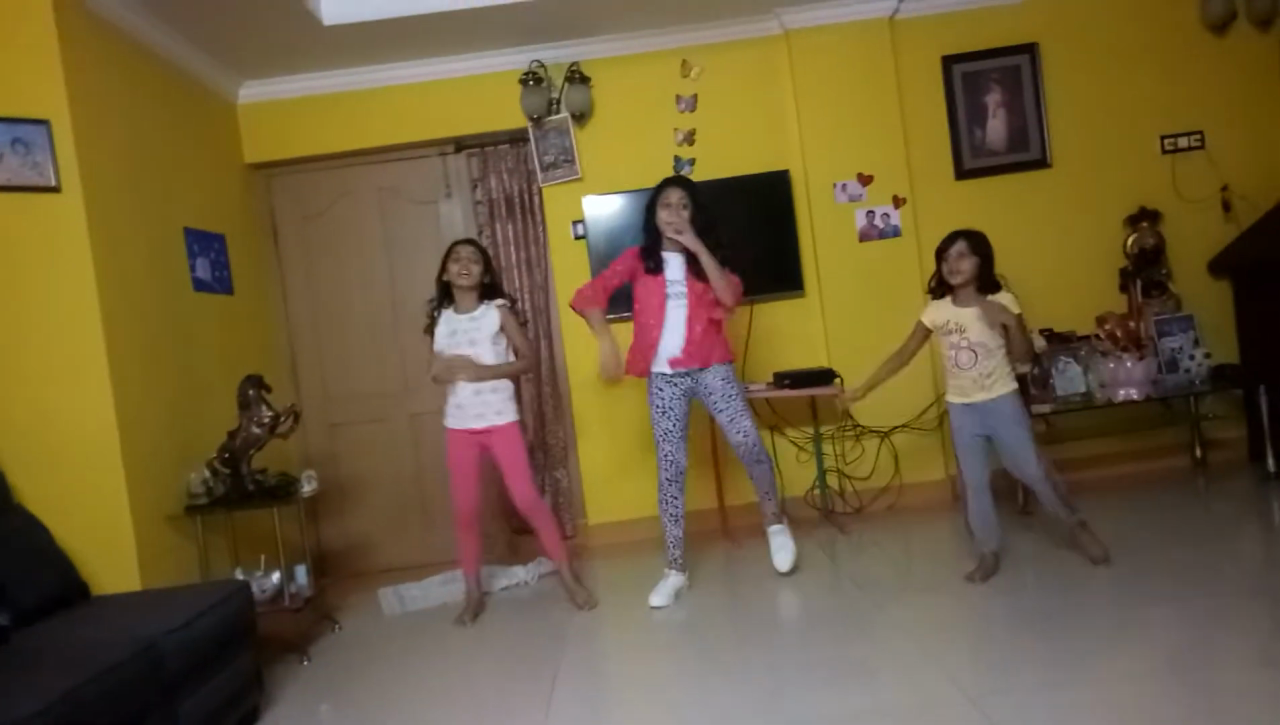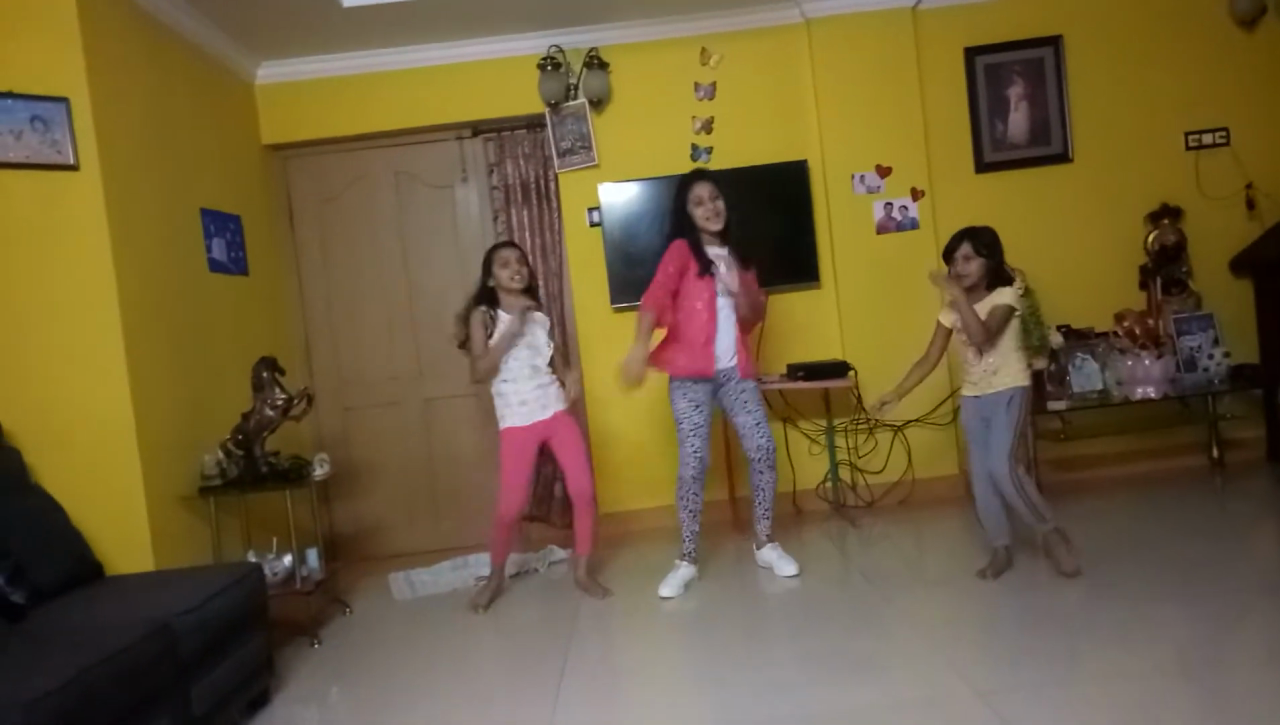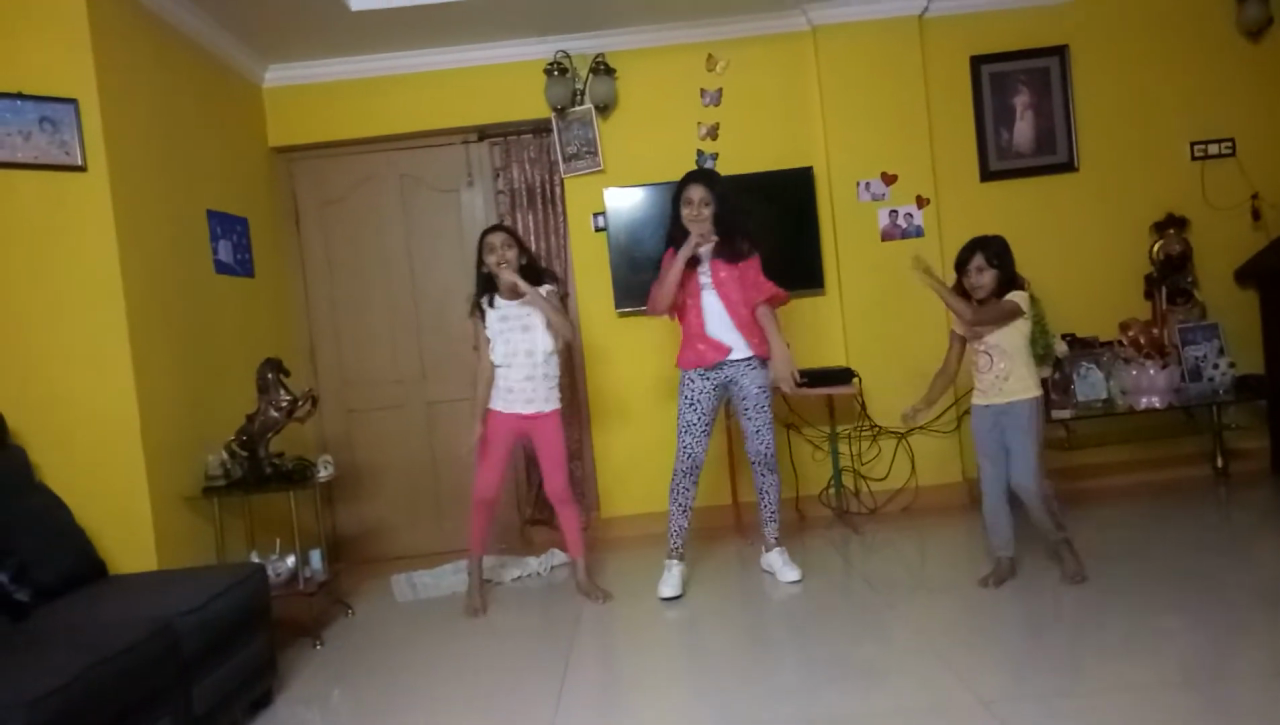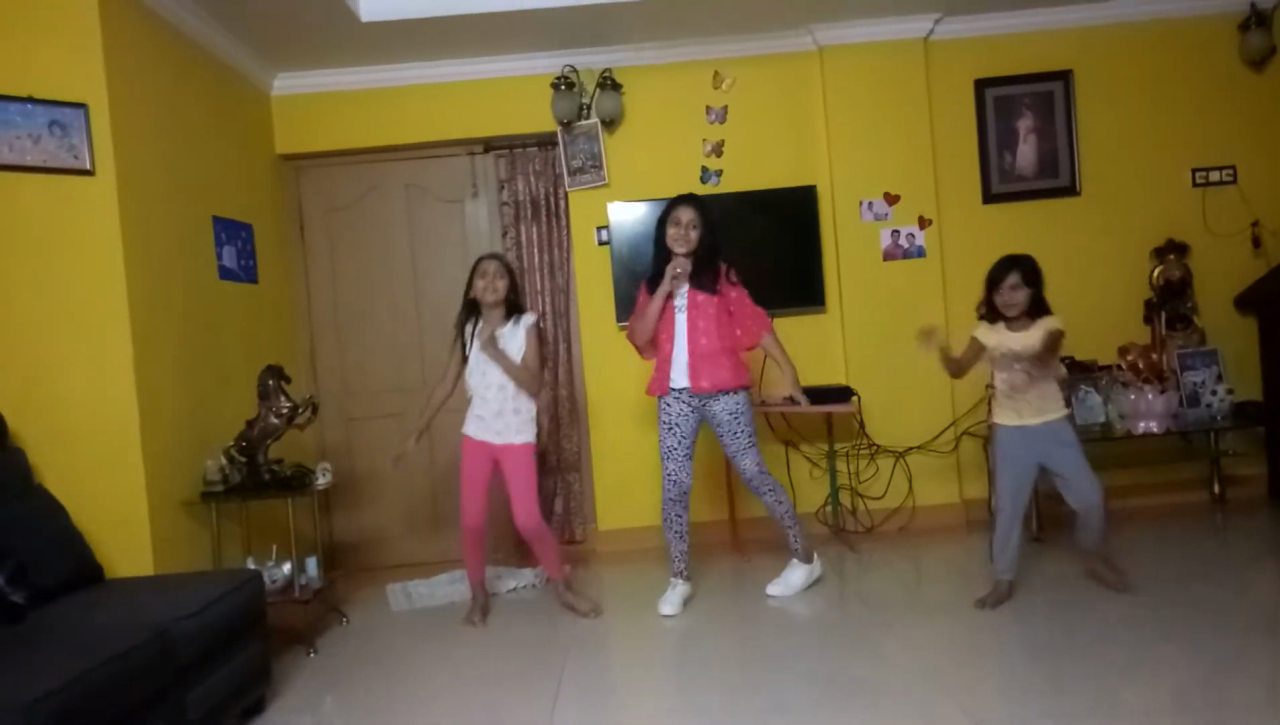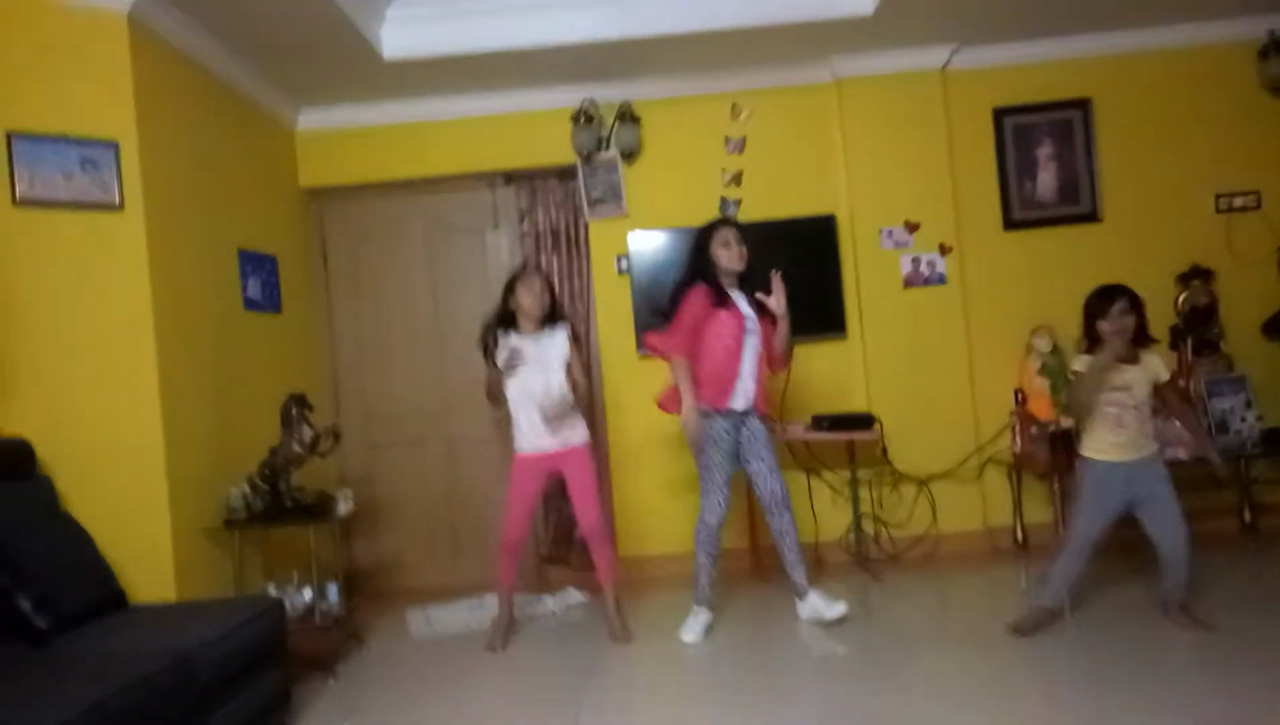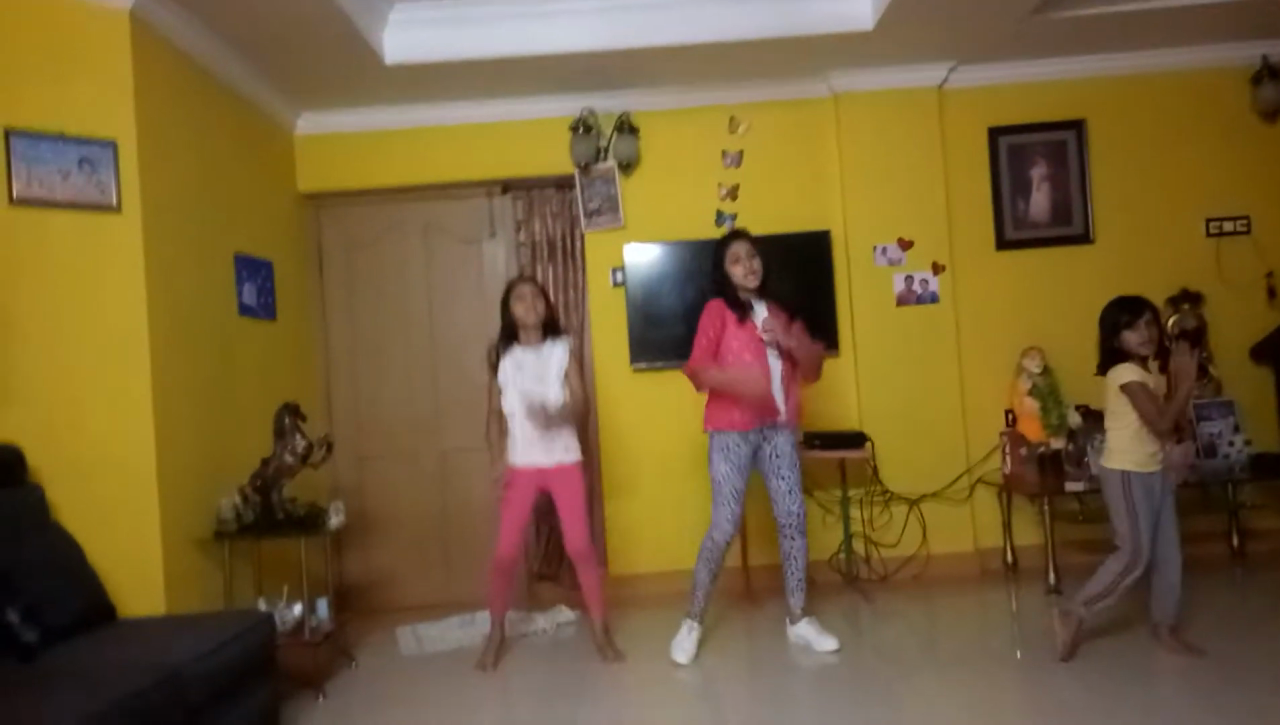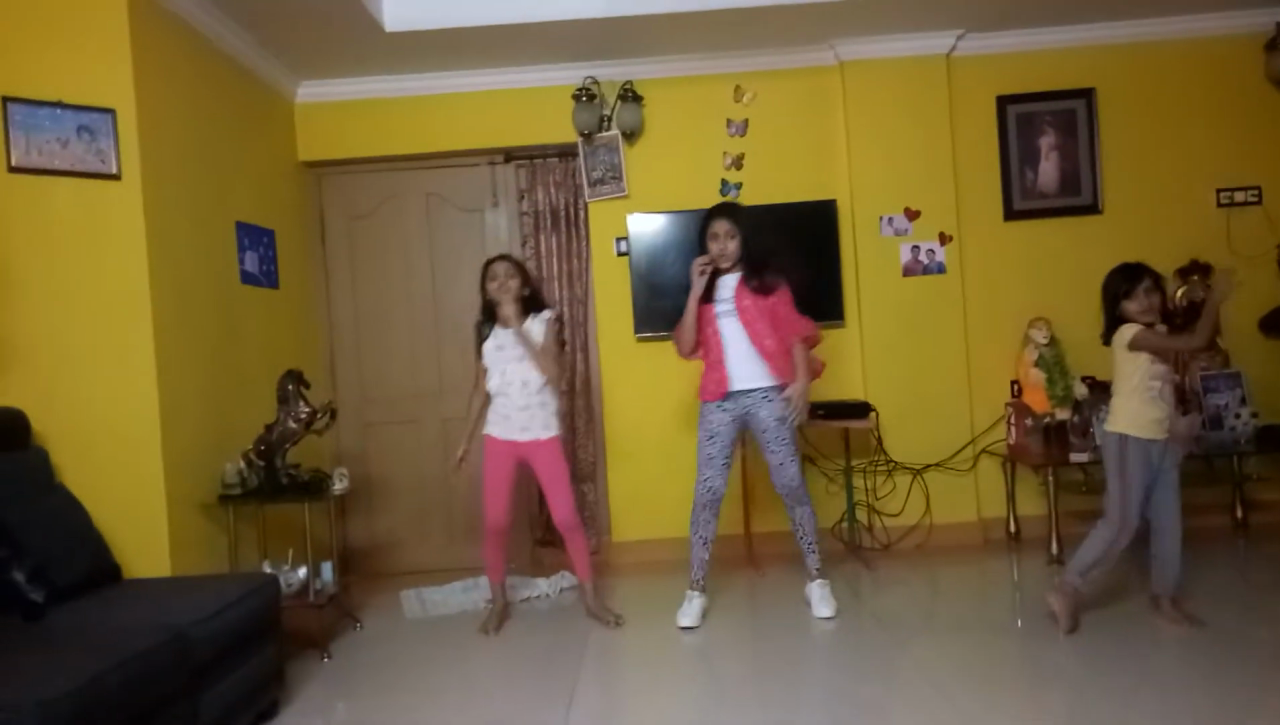
dt=0.3s
person 1, frame 1
left shoulder: (704, 254)
right shoulder: (638, 259)
left elbow: (731, 298)
right elbow: (589, 297)
left wrist: (699, 251)
right wrist: (607, 344)
left hip: (711, 366)
right hip: (663, 376)
left knee: (749, 444)
right knee: (671, 471)
left ankle: (775, 522)
right ankle: (675, 570)
person 1, frame 2
left shoulder: (735, 255)
right shoulder: (680, 252)
left elbow: (751, 316)
right elbow: (655, 299)
left wrist: (740, 283)
right wrist: (640, 348)
left hip: (737, 371)
right hip: (691, 374)
left knee: (762, 452)
right knee: (693, 466)
left ankle: (766, 544)
right ankle: (687, 561)
person 1, frame 3
left shoulder: (739, 248)
right shoulder: (675, 254)
left elbow: (761, 297)
right elbow: (659, 305)
left wrist: (779, 347)
right wrist: (685, 254)
left hip: (746, 362)
right hip: (700, 367)
left knee: (763, 453)
right knee: (688, 461)
left ankle: (772, 550)
right ankle: (675, 560)
person 1, frame 4
left shoulder: (720, 275)
right shoulder: (653, 283)
left elbow: (754, 322)
right elbow: (641, 341)
left wrist: (787, 367)
right wrist: (664, 289)
left hip: (723, 390)
right hip: (675, 396)
left knee: (753, 473)
right knee: (674, 487)
left ankle: (804, 557)
right ankle: (679, 580)
person 1, frame 5
left shoulder: (751, 300)
right shoulder: (701, 294)
left elbow: (778, 359)
right elbow: (676, 344)
left wrist: (781, 314)
right wrist: (688, 398)
left hip: (748, 414)
right hip: (712, 414)
left knee: (776, 498)
right knee: (715, 508)
left ankle: (805, 595)
right ankle: (701, 606)
person 1, frame 6
left shoulder: (778, 313)
right shoulder: (718, 310)
left elbow: (812, 368)
right elbow: (700, 369)
left wrist: (791, 342)
right wrist: (739, 378)
left hip: (778, 428)
right hip: (734, 430)
left knee: (793, 519)
right knee: (724, 526)
left ankle: (798, 619)
right ankle: (693, 620)
person 1, frame 7
left shoulder: (765, 280)
right shoulder: (703, 290)
left elbow: (798, 332)
right elbow: (686, 346)
left wrist: (801, 383)
right wrist: (697, 289)
left hip: (766, 394)
right hip: (720, 399)
left knee: (791, 484)
right knee: (707, 493)
left ankle: (817, 579)
right ankle: (696, 591)
person 2, frame 1
left shoulder: (500, 310)
right shoulder: (441, 318)
left elbow: (526, 360)
right elbow: (436, 374)
left wrist: (486, 371)
right wrist: (442, 366)
left hip: (502, 420)
right hip: (460, 426)
left knee: (528, 501)
right knee: (466, 511)
left ankle: (569, 579)
right ankle: (474, 593)
person 2, frame 2
left shoulder: (539, 318)
right shoulder: (482, 316)
right elbow: (482, 371)
left wrist: (568, 373)
right wrist: (510, 332)
left hip: (557, 413)
right hip: (516, 423)
left knee: (583, 492)
right knee: (510, 508)
left ankle: (583, 571)
right ankle: (495, 578)
person 2, frame 3
left shoulder: (545, 292)
right shoulder: (484, 306)
left elbow: (566, 335)
right elbow: (484, 365)
left wrist: (531, 293)
right wrist: (479, 418)
left hip: (544, 410)
right hip: (501, 411)
left knee: (559, 491)
right knee: (484, 494)
left ankle: (582, 575)
right ankle: (475, 580)
person 2, frame 4
left shoulder: (525, 326)
right shoulder: (466, 331)
left elbow: (533, 385)
right elbow: (448, 384)
left wrist: (495, 352)
right wrist: (417, 432)
left hip: (518, 438)
right hip: (475, 438)
left knee: (528, 520)
right knee: (472, 523)
left ankle: (563, 587)
right ankle: (478, 595)
person 2, frame 5
left shoulder: (562, 337)
right shoulder: (500, 344)
left elbow: (583, 389)
right elbow: (495, 400)
left wrist: (568, 408)
right wrist: (504, 366)
left hip: (572, 445)
right hip: (530, 451)
left knee: (593, 527)
right knee: (512, 534)
left ankle: (612, 610)
right ankle: (504, 614)
person 2, frame 6
left shoulder: (562, 350)
right shoulder: (501, 357)
left elbow: (580, 404)
right elbow: (494, 415)
left wrist: (555, 413)
right wrist: (498, 459)
left hip: (565, 462)
right hip: (521, 466)
left knee: (579, 547)
right knee: (506, 552)
left ankle: (600, 630)
right ankle: (496, 634)
person 2, frame 7
left shoulder: (544, 323)
right shoulder: (485, 332)
left elbow: (553, 375)
right elbow: (481, 390)
left wrist: (523, 333)
right wrist: (465, 440)
left hip: (543, 435)
right hip: (499, 438)
left knee: (566, 517)
right knee: (495, 523)
left ankle: (590, 597)
right ankle: (499, 602)
person 3, frame 1
left shoulder: (1002, 302)
right shoulder: (936, 310)
left elbow: (1023, 355)
right elbow: (903, 354)
left wrist: (1009, 321)
right wrist: (864, 387)
left hip: (1002, 400)
right hip: (962, 408)
left knee: (1033, 471)
right knee: (975, 483)
left ankle: (1077, 526)
right ankle: (988, 553)
person 3, frame 2
left shoulder: (1005, 296)
right shoulder: (951, 309)
left elbow: (982, 339)
right elbow: (929, 359)
left wrist: (959, 297)
right wrist: (894, 395)
left hip: (1009, 393)
right hip: (973, 399)
left knee: (1003, 468)
right knee: (980, 478)
left ankle: (1051, 533)
right ankle: (1000, 549)
person 3, frame 3
left shoulder: (1016, 302)
right shoulder: (964, 319)
left elbow: (979, 316)
right elbow: (949, 369)
left wrist: (934, 282)
right wrist: (924, 404)
left hip: (1022, 405)
right hip: (984, 410)
left knee: (1025, 481)
right knee: (992, 487)
left ankle: (1059, 541)
right ankle: (1004, 558)
person 3, frame 4
left shoulder: (1048, 327)
right shoulder: (987, 332)
left elbow: (1044, 354)
right elbow: (958, 369)
left wrist: (1016, 358)
right wrist: (941, 349)
left hip: (1053, 427)
right hip: (1010, 432)
left knee: (1089, 496)
right knee: (1008, 507)
left ankle: (1094, 554)
right ankle: (1003, 579)
person 3, frame 5
left shoulder: (1152, 362)
right shoulder: (1089, 365)
left elbow: (1177, 407)
right elbow: (1080, 411)
left wrist: (1205, 442)
right wrist: (1102, 365)
left hip: (1146, 464)
right hip: (1101, 466)
left knee: (1174, 538)
right knee: (1080, 538)
left ankle: (1175, 604)
right ankle: (1046, 605)
person 3, frame 6
left shoulder: (1149, 374)
right shoulder: (1126, 375)
left elbow: (1170, 423)
right elbow: (1161, 425)
right wrist: (1184, 383)
left hip: (1157, 475)
right hip: (1126, 476)
left knee: (1168, 555)
right knee: (1135, 555)
left ankle: (1165, 626)
right ankle: (1075, 613)
person 3, frame 7
left shoulder: (1156, 335)
right shoulder: (1129, 334)
right elbow: (1194, 343)
left wrist: (1174, 422)
right wrist: (1215, 300)
left hip: (1161, 442)
right hip: (1128, 441)
left knee: (1169, 523)
right knee: (1123, 521)
left ankle: (1164, 598)
right ankle: (1067, 587)
